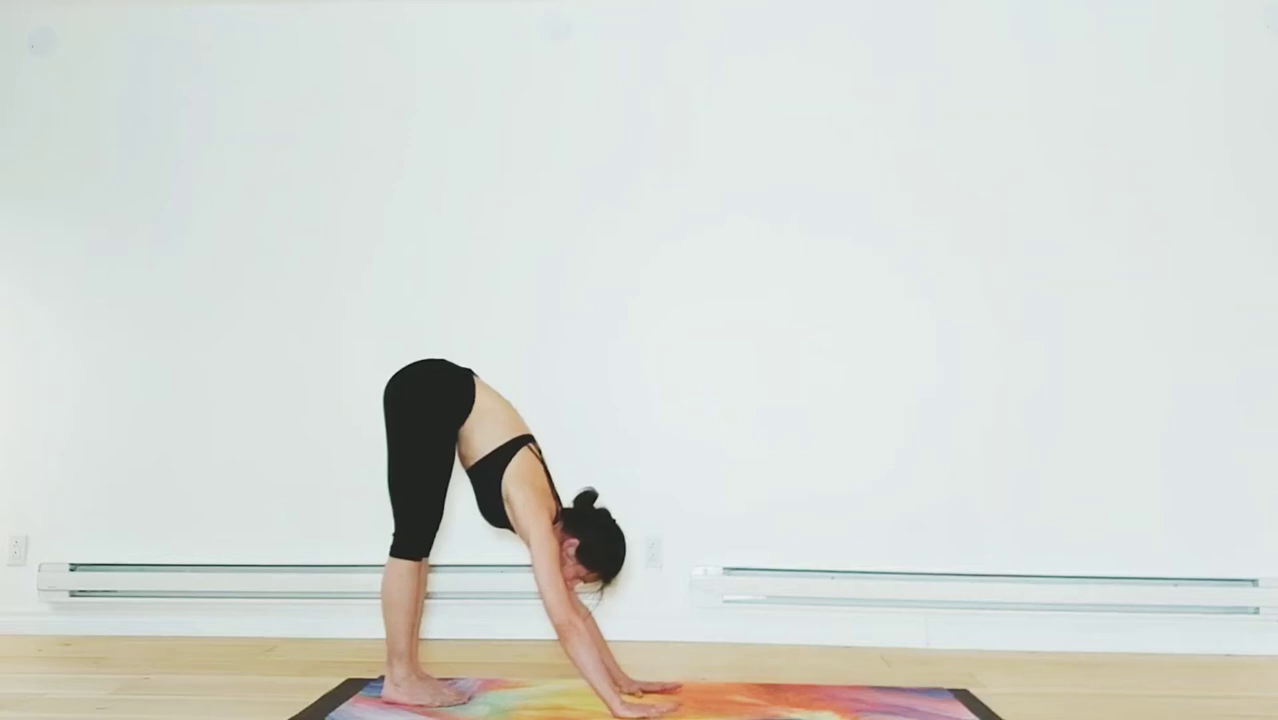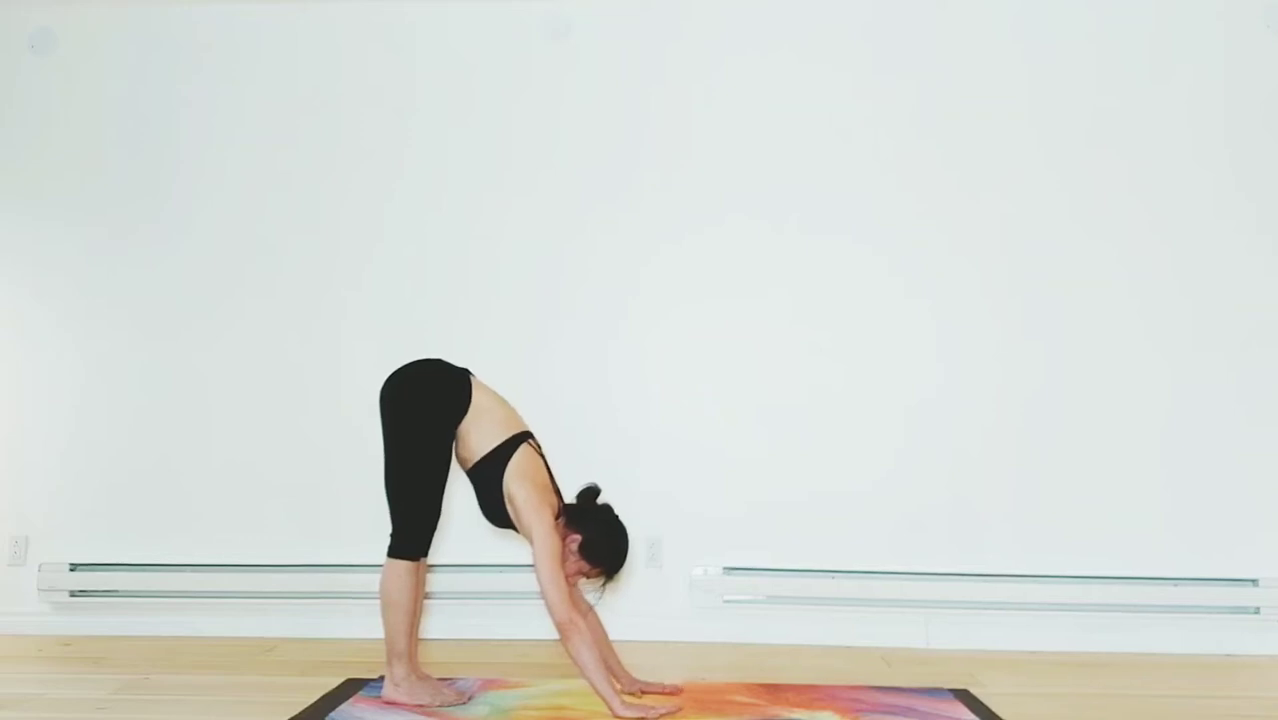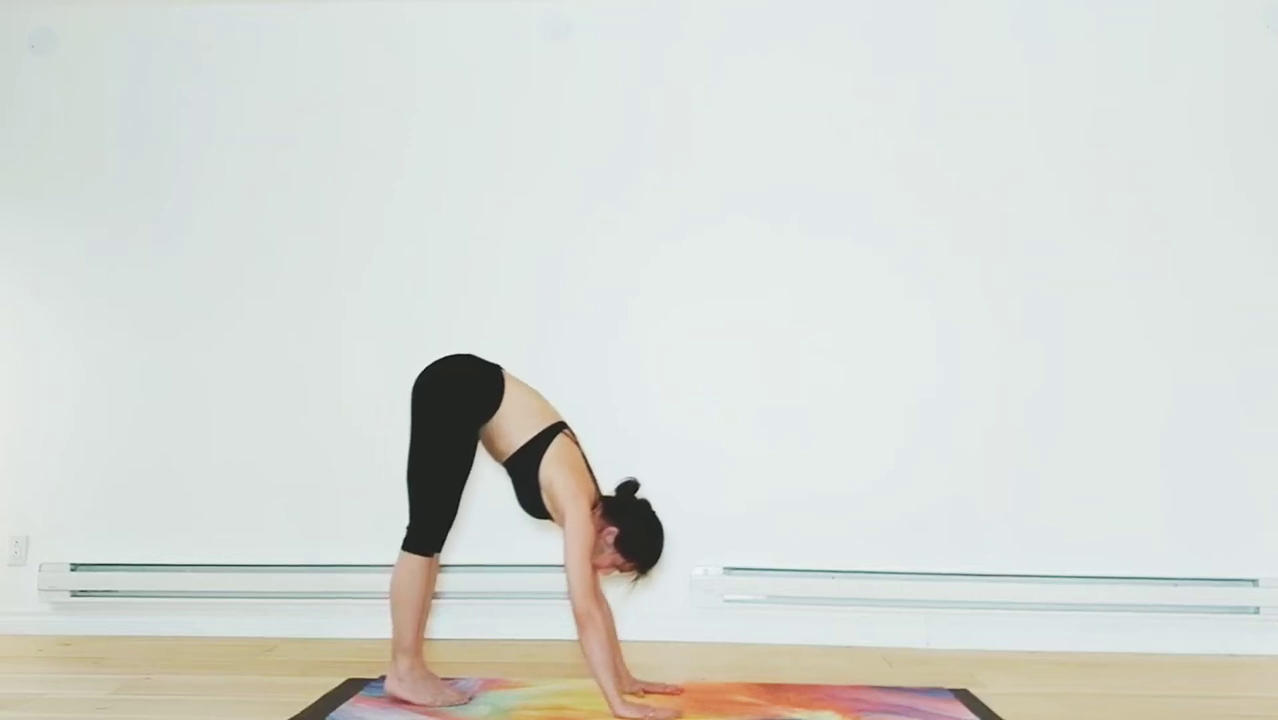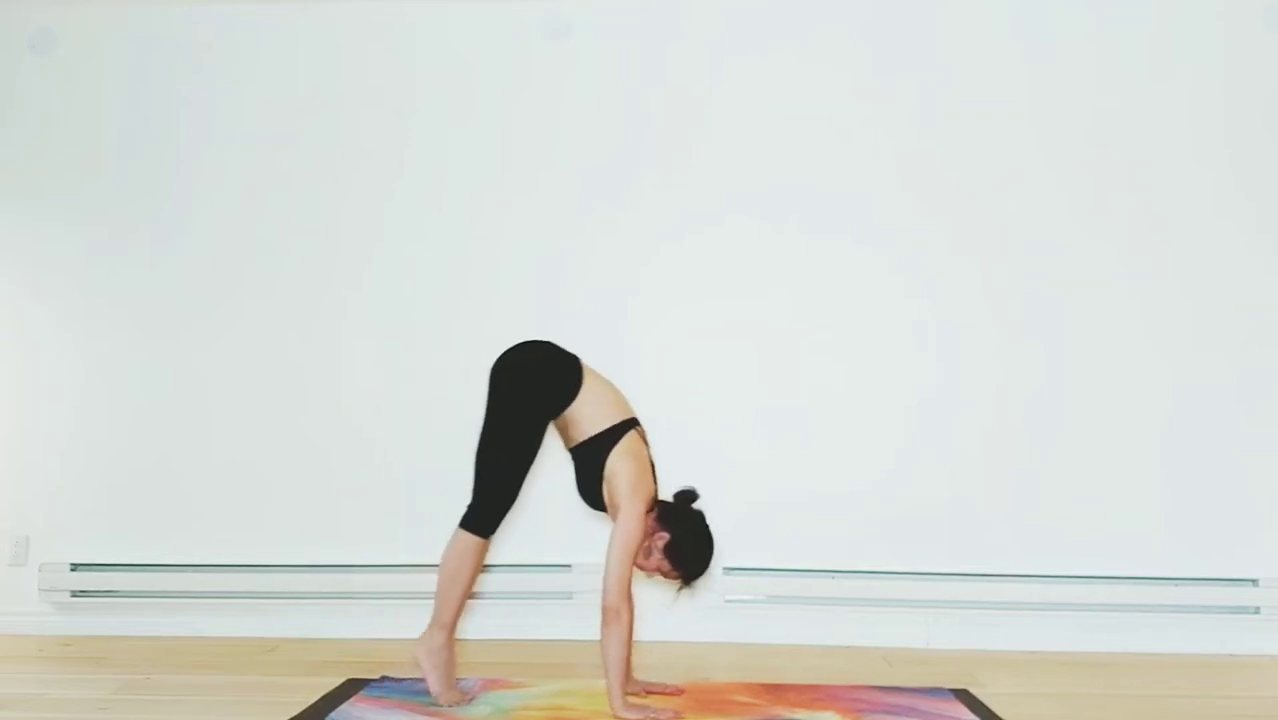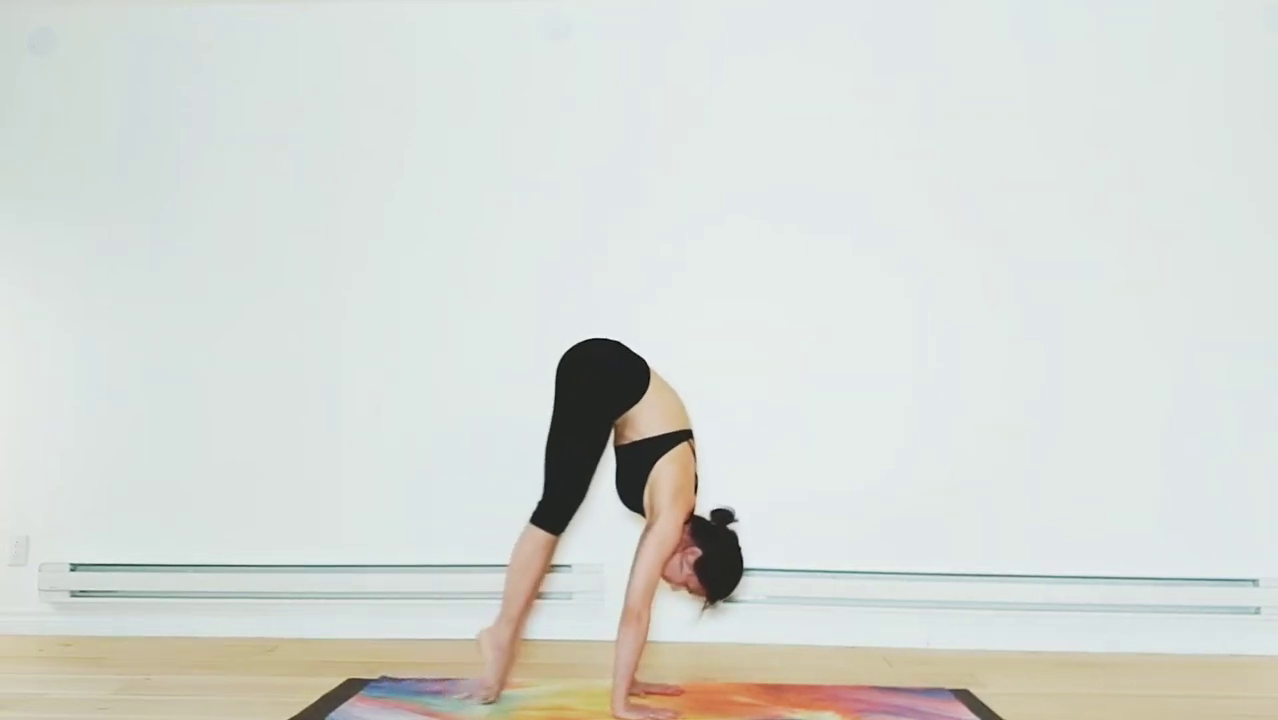
dt=0.5s
person 1, frame 1
left shoulder: (548, 517)
right shoulder: (538, 521)
left elbow: (574, 611)
right elbow: (566, 624)
left wrist: (621, 680)
left hip: (444, 398)
right hip: (423, 395)
left knee: (420, 539)
right knee: (413, 539)
left ankle: (408, 672)
right ankle: (399, 679)
person 1, frame 2
left shoulder: (553, 517)
right shoulder: (540, 517)
left elbow: (578, 606)
right elbow: (567, 621)
left wrist: (624, 679)
left hip: (441, 399)
right hip: (421, 395)
left knee: (417, 539)
right knee: (410, 540)
left ankle: (407, 672)
right ankle: (399, 679)
person 1, frame 3
left shoulder: (586, 505)
right shoulder: (580, 509)
left elbow: (594, 599)
right elbow: (585, 612)
left wrist: (624, 679)
left hip: (470, 393)
right hip: (452, 391)
left knee: (431, 534)
right knee: (427, 533)
left ankle: (412, 668)
right ankle: (404, 671)
person 1, frame 4
left shoulder: (638, 502)
right shoulder: (634, 505)
left elbow: (620, 598)
right elbow: (614, 607)
left wrist: (625, 680)
left hip: (546, 377)
right hip: (532, 374)
left knee: (490, 512)
right knee: (487, 511)
right ankle: (436, 640)
person 1, frame 5
left shoulder: (672, 509)
right shoulder: (672, 514)
left elbow: (635, 607)
right elbow: (635, 609)
left wrist: (628, 682)
left hip: (608, 378)
right hip: (597, 372)
left knee: (557, 512)
right knee: (555, 510)
right ankle: (502, 633)
